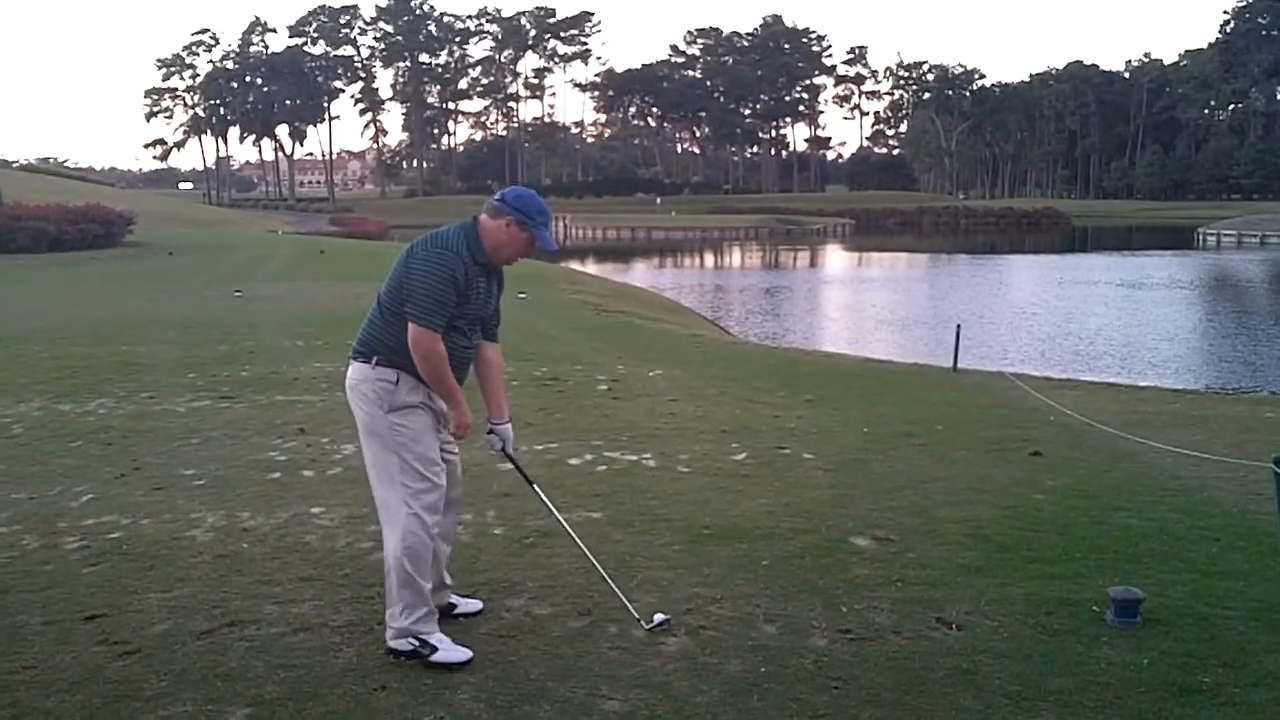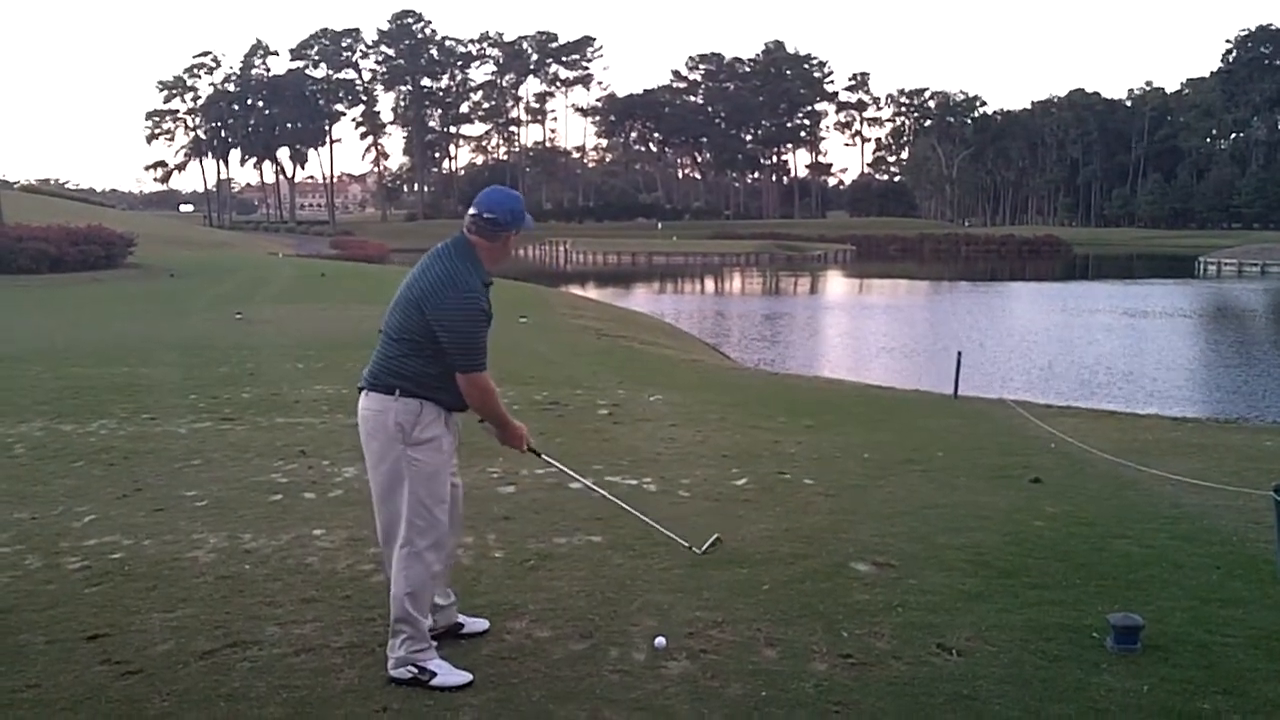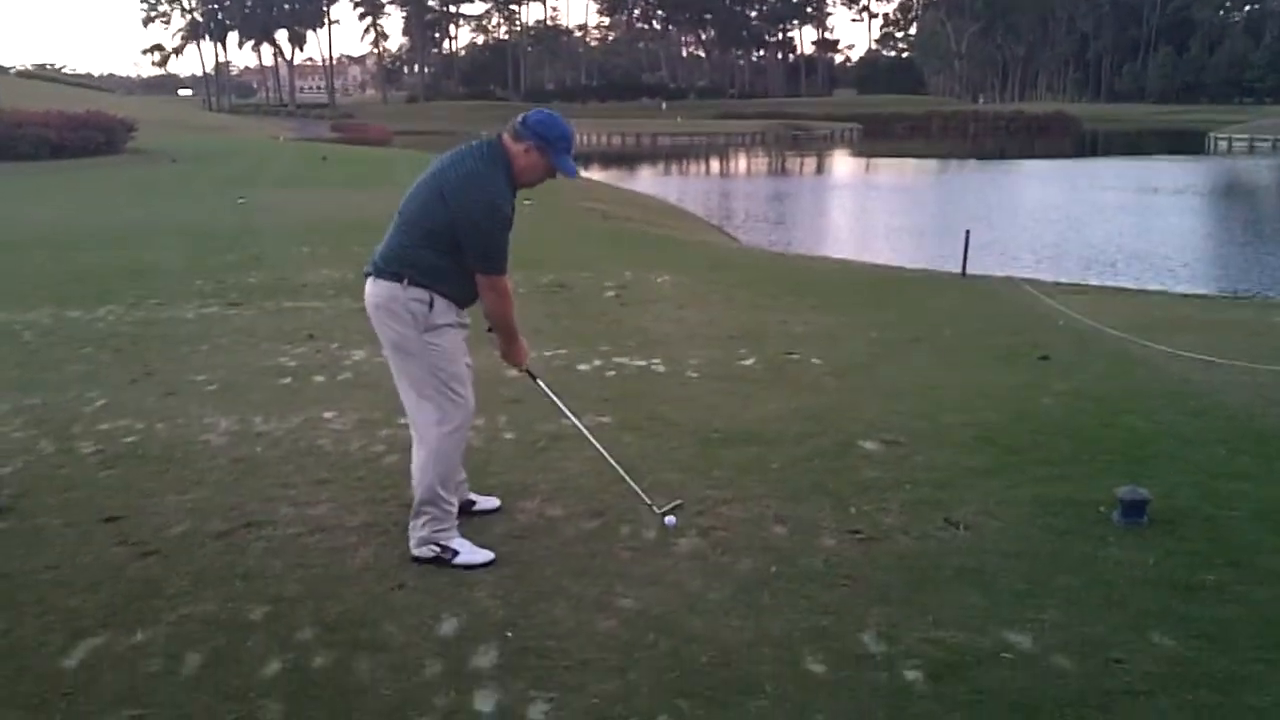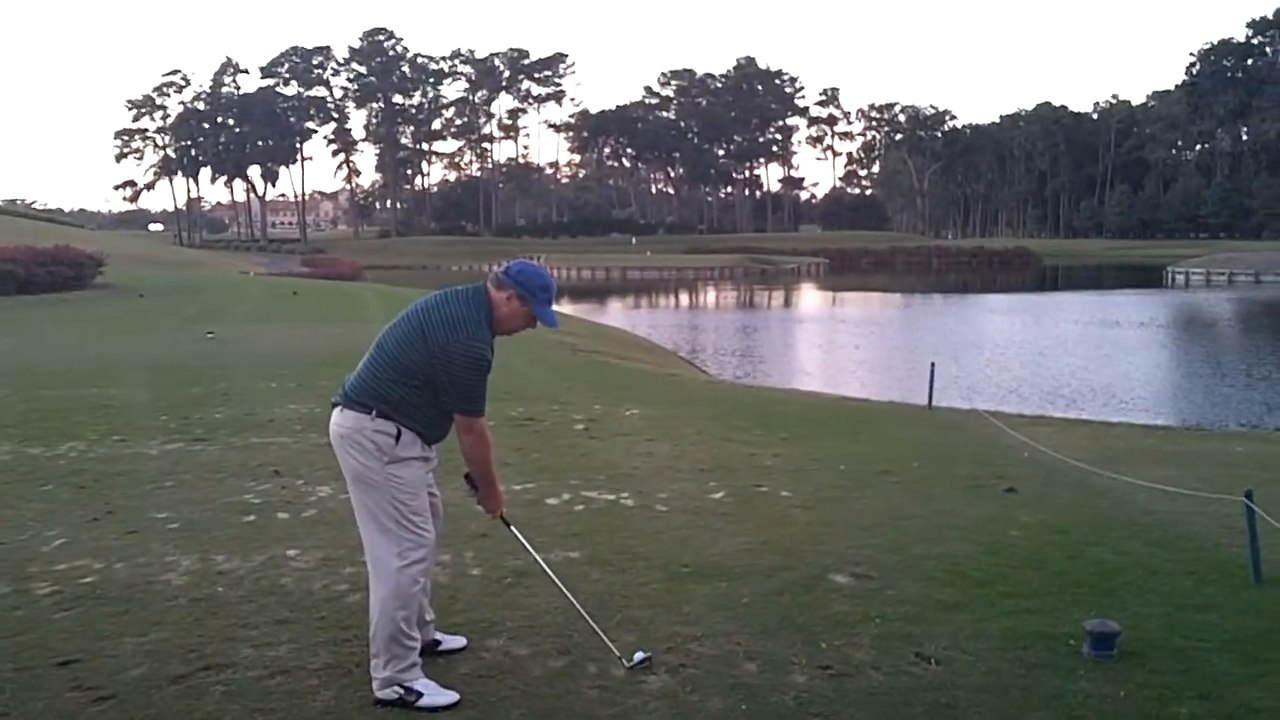
dt=1s
person 1, frame 1
left shoulder: (489, 269)
right shoulder: (440, 255)
left elbow: (487, 344)
right elbow: (422, 339)
left wrist: (500, 416)
right wrist: (457, 406)
left hip: (424, 385)
right hip: (388, 382)
left knee: (443, 494)
right knee: (416, 501)
left ankle: (434, 594)
right ankle: (410, 629)
person 1, frame 2
left shoulder: (451, 260)
right shoulder: (461, 289)
left elbow: (463, 367)
right elbow: (472, 381)
left wrist: (496, 416)
right wrist: (507, 427)
left hip: (416, 407)
right hip: (405, 413)
left knee: (441, 518)
right knee: (419, 533)
left ankle: (438, 615)
right ankle: (410, 657)
person 1, frame 3
left shoulder: (479, 158)
right shoulder: (487, 192)
right elbow: (492, 286)
right wrist: (511, 341)
left hip: (411, 290)
right hip: (412, 299)
left knee: (447, 402)
right knee: (447, 411)
left ankle: (451, 493)
right ankle: (433, 534)
person 1, frame 4
left shoulder: (462, 304)
right shoulder: (468, 337)
right elbow: (471, 428)
right wrist: (490, 488)
left hip: (385, 426)
right hip: (377, 433)
left knee: (423, 527)
right knee: (404, 549)
left ankle: (418, 633)
right ankle: (395, 677)
